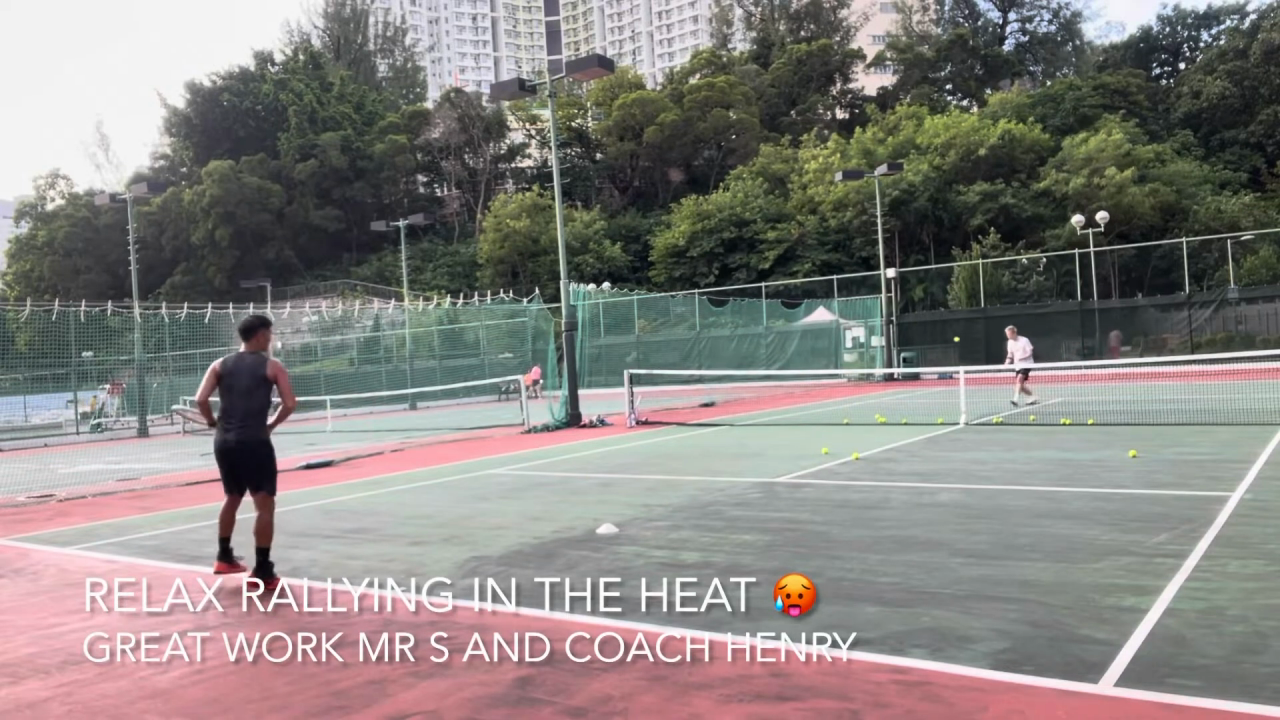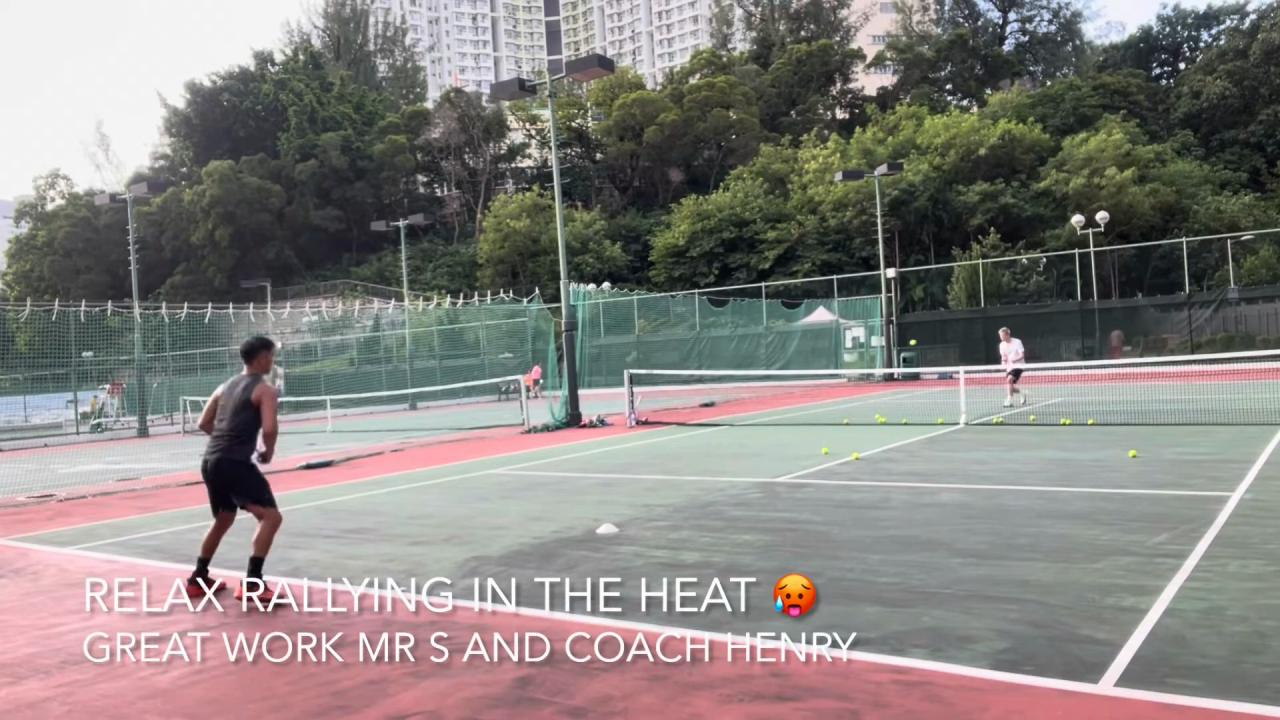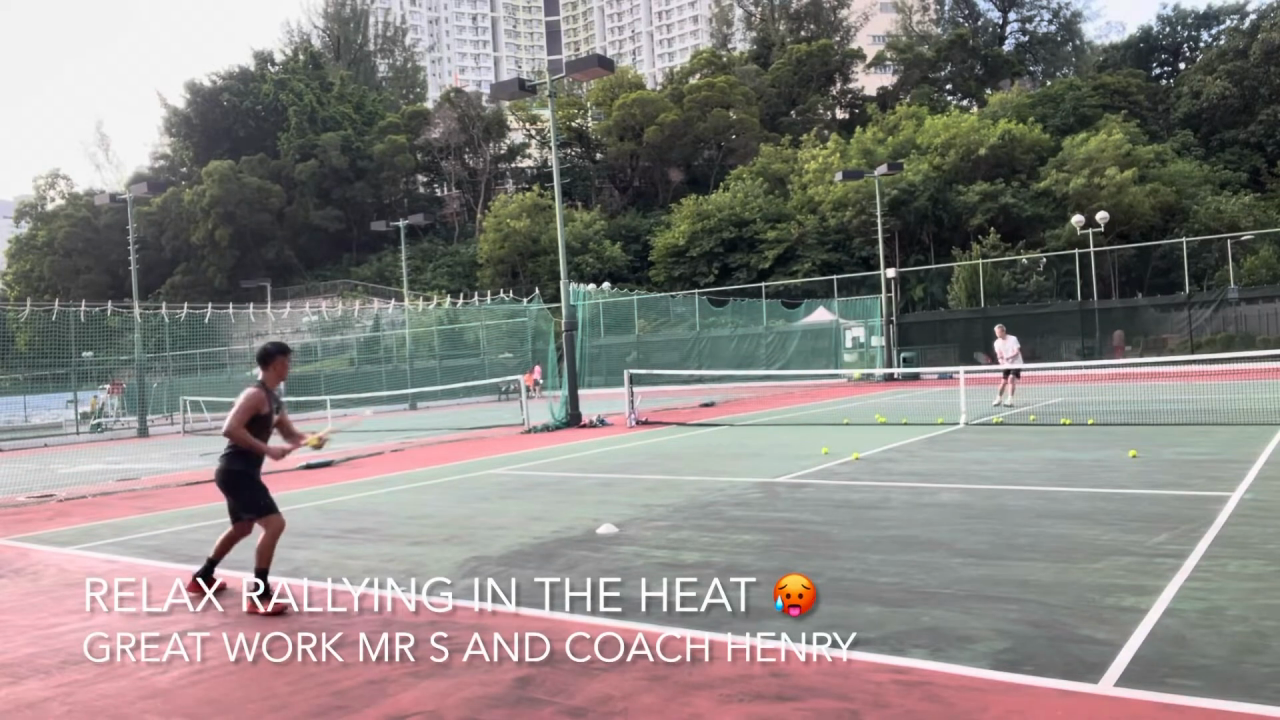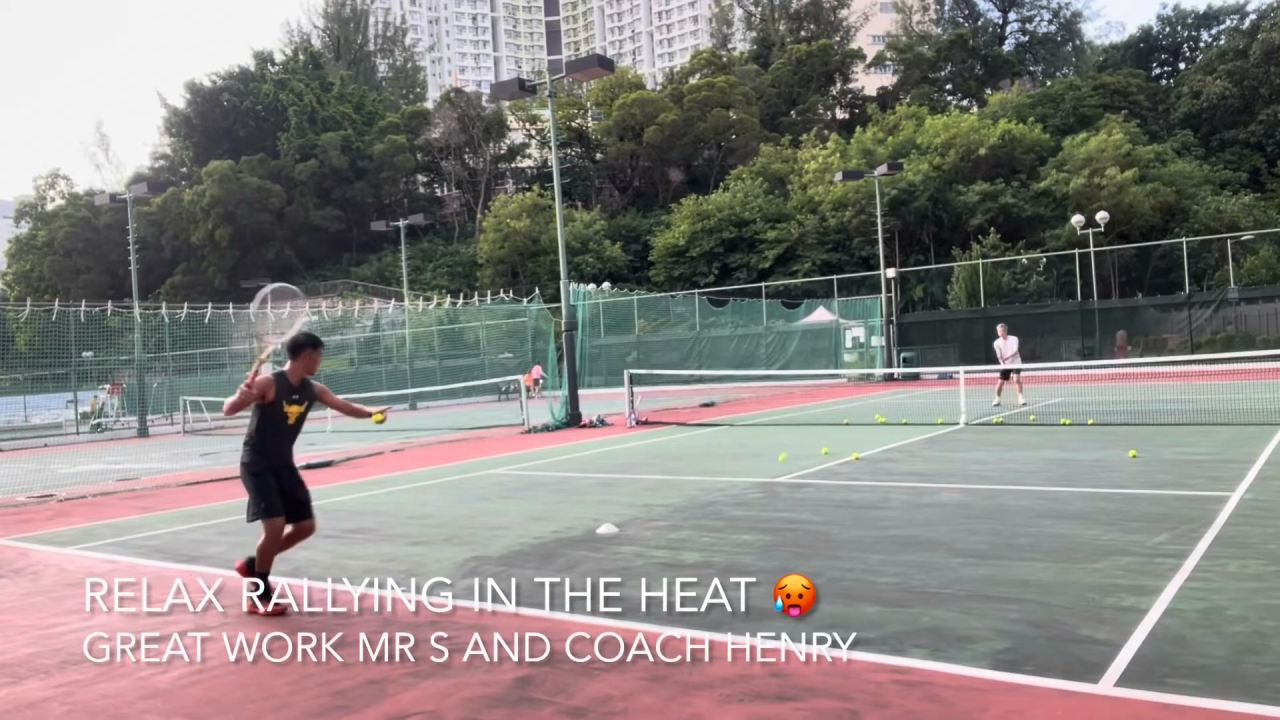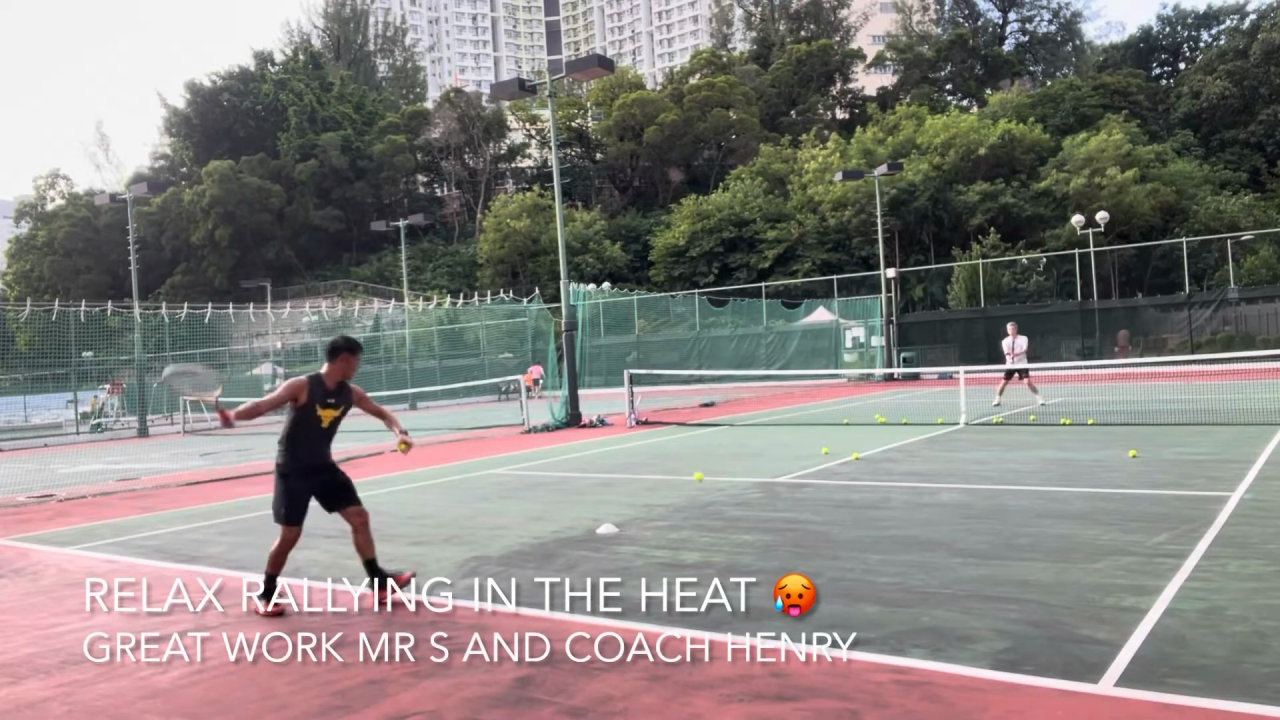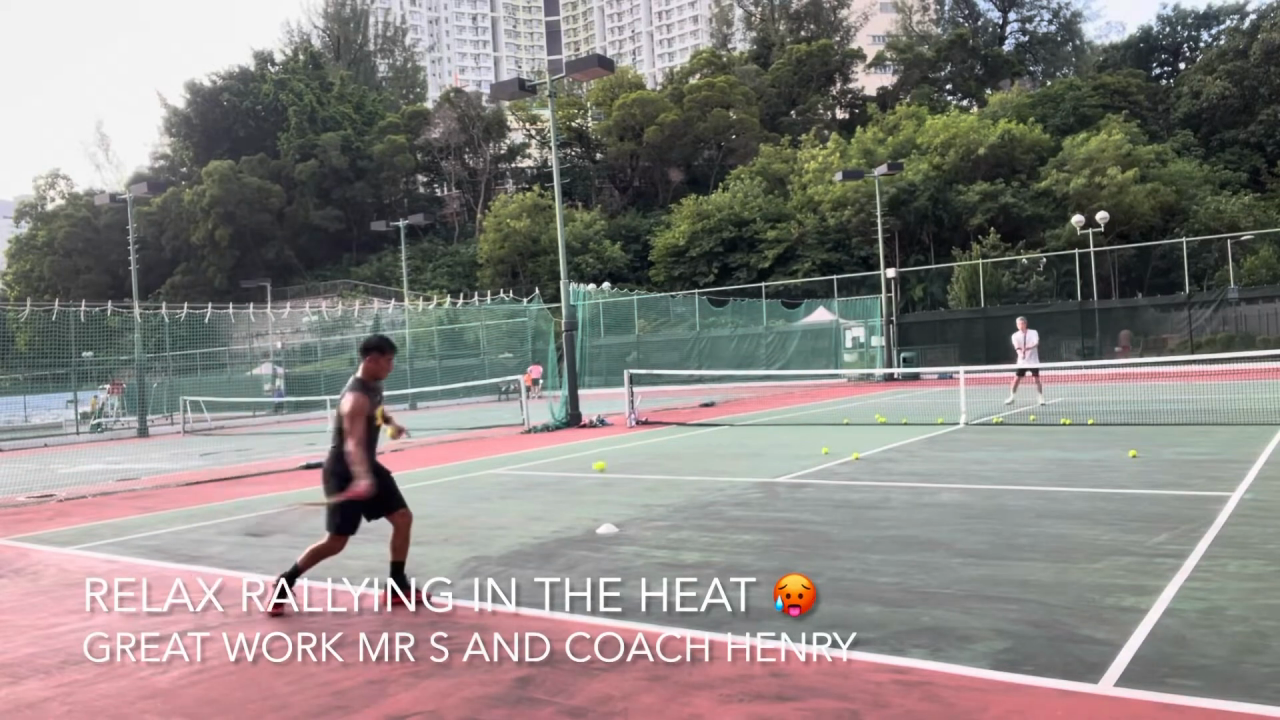
dt=0.2s
person 1, frame 1
left shoulder: (220, 366)
right shoulder: (273, 366)
left elbow: (201, 399)
right elbow: (289, 405)
left wrist: (211, 420)
right wrist: (271, 424)
left hip: (224, 442)
right hip: (254, 442)
left knee: (232, 498)
right knee: (265, 504)
left ankle: (225, 557)
right ankle: (263, 571)
person 1, frame 2
left shoulder: (226, 387)
right shoulder: (265, 389)
left elbow: (203, 424)
right elbow: (269, 428)
right wrist: (268, 452)
left hip: (211, 461)
right hip: (234, 463)
left knee: (224, 519)
right knee: (271, 517)
left ankle: (198, 578)
right ankle: (253, 581)
person 1, frame 3
left shoulder: (273, 399)
right shoulder: (255, 395)
left elbow: (287, 431)
right elbow: (230, 430)
left wrist: (304, 440)
right wrist: (266, 450)
left hip: (235, 471)
right hip: (236, 472)
left knee: (242, 527)
right knee: (274, 524)
left ankle: (202, 578)
right ankle: (260, 594)
person 1, frame 4
left shoulder: (312, 389)
right shoulder: (266, 383)
left elbow: (346, 407)
right elbow: (229, 409)
left wrist: (372, 413)
right wrist: (241, 396)
left hip: (283, 465)
right hip: (256, 465)
left knee: (305, 527)
right knee: (275, 527)
left ankle: (251, 566)
right ankle: (260, 594)
person 1, frame 5
left shoulder: (350, 392)
right shoulder: (300, 386)
left elbow: (380, 412)
right elbow: (263, 406)
left wrist: (399, 432)
right wrist: (234, 415)
left hip: (322, 465)
right hip: (292, 469)
left knee: (359, 516)
right knee: (290, 535)
left ankle: (379, 581)
right ankle: (267, 595)
person 1, frame 6
left shoulder: (372, 387)
right shoulder: (356, 397)
right elbow: (354, 444)
left wrist: (390, 422)
right wrist: (363, 479)
left hip: (367, 468)
right hip: (345, 474)
left knee: (403, 518)
right knee: (335, 542)
left ankle: (397, 586)
right ankle: (284, 587)
